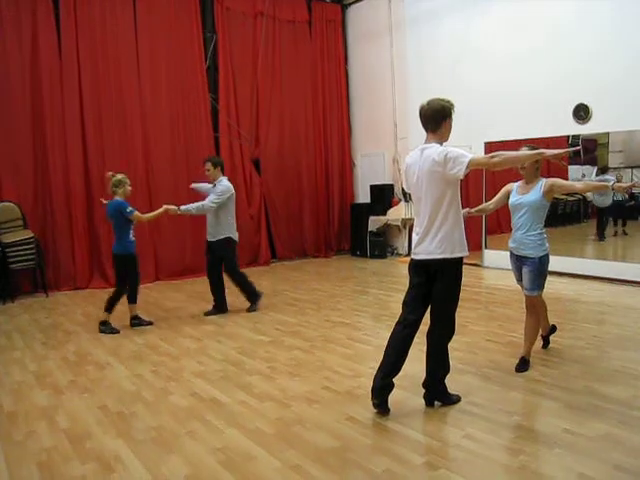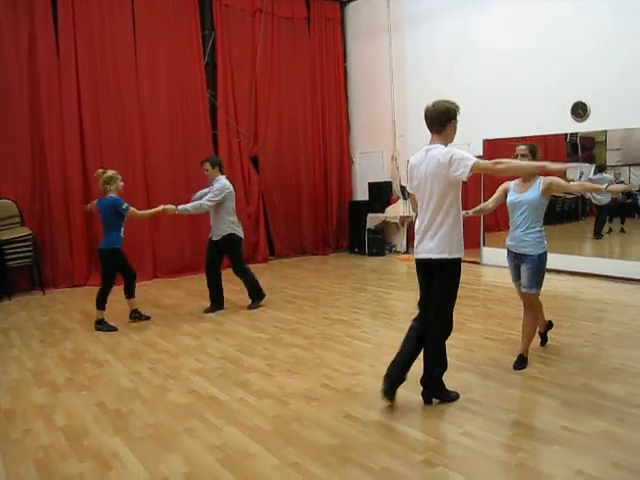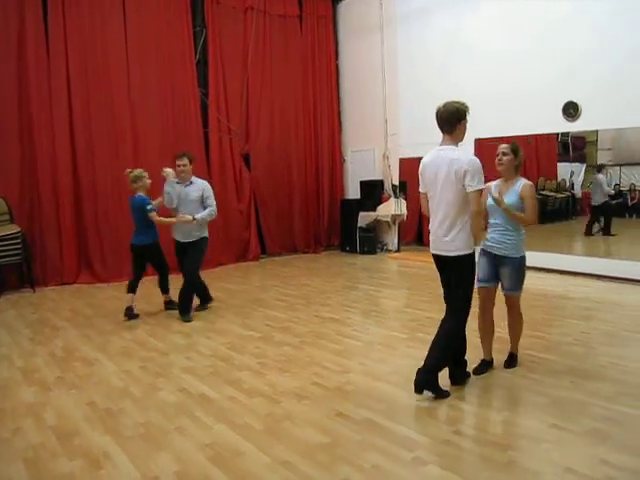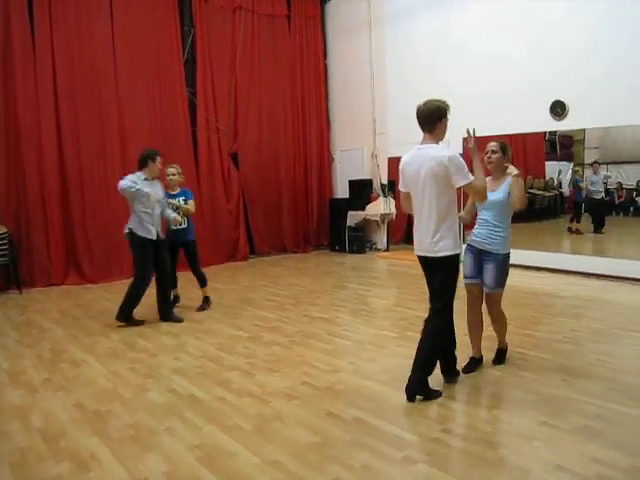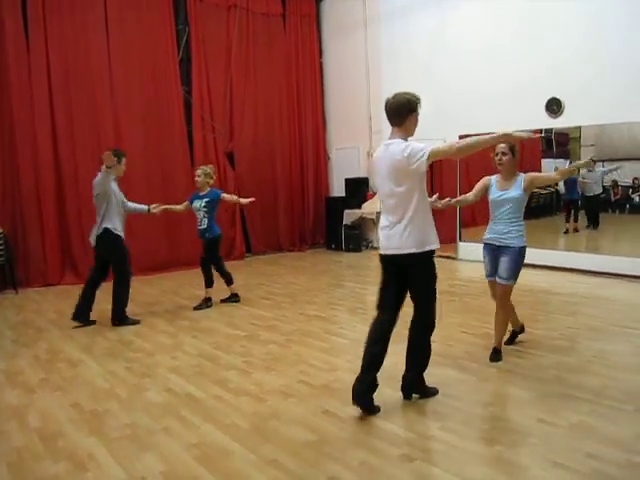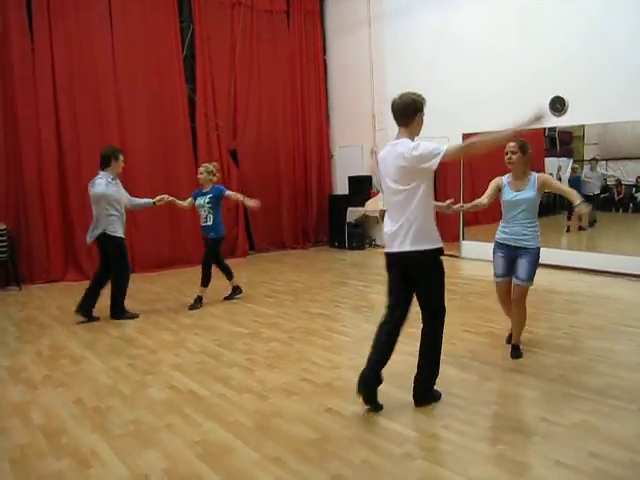
dt=0.5s
person 1, frame 1
left shoulder: (411, 160)
right shoulder: (445, 156)
right elbow: (492, 161)
left wrist: (456, 211)
right wrist: (540, 153)
left hip: (420, 254)
right hip: (446, 254)
left knee: (408, 320)
right knee: (441, 324)
left ankle: (381, 387)
right ankle: (435, 390)
person 1, frame 2
left shoulder: (414, 161)
right shoulder: (448, 158)
right elbow: (494, 167)
right wrist: (547, 166)
left hip: (422, 251)
right hip: (442, 255)
left knee: (426, 317)
right knee: (437, 322)
left ankle: (395, 375)
right ankle: (432, 386)
person 1, frame 3
left shoulder: (427, 161)
right shoulder: (468, 161)
right elbow: (476, 210)
right wrist: (479, 240)
left hip: (438, 246)
right hip: (460, 247)
left knee: (455, 308)
right knee: (457, 313)
left ankle: (457, 370)
right ankle: (428, 374)
person 1, frame 4
left shoulder: (406, 160)
right shoulder: (448, 158)
right elbow: (481, 194)
right wrist: (476, 158)
left hip: (422, 246)
right hip: (444, 247)
left knee: (440, 308)
right knee: (439, 313)
left ankle: (449, 367)
right ankle: (418, 382)
person 1, frame 5
left shoulder: (378, 155)
right shoulder: (408, 152)
right elbow: (457, 149)
left wrist: (426, 202)
right wrist: (504, 135)
left hip: (388, 248)
right hip: (415, 247)
left knee: (385, 315)
right knee: (423, 315)
left ankle: (364, 388)
right ankle: (413, 382)
person 1, frame 6
left shoulder: (384, 155)
right shoulder: (419, 152)
right elbow: (467, 147)
left wrist: (434, 206)
right wrist: (516, 130)
left hip: (393, 247)
right hip: (422, 246)
left knee: (394, 316)
right knee: (433, 316)
left ankle: (370, 380)
right ankle: (423, 389)
person 2, frame 1
left shoulder: (547, 185)
right shoulder: (511, 188)
left elbow: (579, 186)
right elbow: (490, 206)
left wrist: (612, 186)
right wrist: (472, 211)
left hip: (535, 253)
right hip: (515, 251)
left knee: (531, 303)
right knee: (533, 297)
left ankle: (525, 354)
right ankle: (546, 328)
person 2, frame 2
left shoulder: (546, 183)
right shoulder: (508, 186)
left elbow: (575, 186)
right elbow: (489, 205)
left wrist: (605, 187)
right wrist: (470, 212)
left hip: (534, 251)
right hip: (513, 248)
left knee: (531, 300)
right knee: (525, 297)
left ankle: (523, 353)
right ankle: (543, 325)
person 2, frame 3
left shoulder: (525, 186)
right shoulder: (489, 187)
left elbow: (531, 220)
left wrist: (504, 206)
left hip: (513, 254)
right hip: (487, 251)
left knee: (512, 305)
right knee: (484, 305)
left ankle: (513, 352)
right ankle: (487, 358)
person 2, frame 4
left shoulder: (513, 182)
left elbow: (519, 205)
right elbow: (467, 216)
left wrist: (515, 175)
left hip: (497, 250)
right hip: (474, 246)
left knee: (492, 305)
right knee: (472, 303)
left ankle: (502, 346)
right ankle: (475, 355)
person 2, frame 5
left shoulder: (526, 180)
right shoulder: (488, 181)
left elbow: (556, 176)
right elbow: (470, 197)
left wrist: (574, 167)
right wrist: (453, 201)
left hip: (513, 245)
right hip: (490, 242)
left knee: (502, 297)
right knee: (497, 296)
left ankle: (497, 345)
right ankle: (517, 326)
person 2, frame 6
left shoulder: (540, 180)
right shoulder: (500, 182)
left elbow: (569, 192)
right elbow: (484, 201)
left wrist: (580, 204)
right wrist: (466, 206)
left hip: (528, 246)
right hip: (503, 243)
left knee: (518, 297)
right knee: (503, 297)
left ankle: (516, 341)
right ankle: (516, 325)
person 3, frame 1
left shoulder: (225, 187)
right shoulder: (215, 186)
left elbow: (206, 206)
left wrist: (180, 209)
right wrist: (195, 186)
left hip: (226, 237)
right hip: (213, 237)
left knee: (231, 270)
right knee: (212, 271)
left ankle: (254, 296)
right ankle: (220, 305)
person 3, frame 2
left shoulder: (223, 185)
right shoulder: (215, 185)
left elbow: (203, 205)
right elbow: (204, 195)
left wrist: (178, 209)
right wrist: (197, 195)
left hip: (230, 234)
right hip: (217, 234)
left knee: (239, 267)
right knee: (211, 268)
left ankle: (257, 296)
right ankle: (217, 302)
person 3, frame 3
left shoulder: (203, 185)
right shoulder: (171, 185)
left elbow: (212, 210)
right elbow: (170, 204)
left wrist: (194, 218)
right wrist: (170, 181)
left hip: (198, 237)
right hip: (179, 237)
left knee: (190, 272)
right knee: (187, 273)
left ankle: (185, 309)
right ankle: (205, 298)
person 3, frame 4
left shoulder: (158, 185)
right shoulder: (132, 180)
left elbow: (163, 209)
right elbow: (122, 187)
left wrist: (174, 216)
right wrist: (147, 193)
left hip: (157, 236)
right hip: (139, 235)
left knee: (164, 273)
right knee: (144, 275)
left ankle: (166, 312)
right ankle: (125, 314)
person 3, frame 5
left shoulder: (111, 183)
right shoulder: (103, 182)
left elbow: (124, 205)
right elbow: (103, 179)
left wrist: (147, 209)
right wrist: (108, 167)
left hip: (107, 235)
right hip: (110, 234)
left knee: (97, 275)
right knee: (123, 275)
left ankle: (81, 315)
right ankle: (119, 317)
person 3, frame 6
left shoulder: (115, 182)
right shoulder: (100, 181)
left elbow: (130, 202)
right elbow: (96, 193)
left wrist: (153, 202)
right wrist: (119, 198)
left hip: (113, 233)
right hip: (109, 234)
left knee: (105, 272)
right knee: (122, 270)
left ankle: (85, 309)
right ankle: (117, 310)
person 4, frame 1
left shoulder: (113, 204)
right shoulder: (120, 204)
right elbow: (142, 218)
right wrist: (162, 210)
left hip: (124, 251)
right hip: (124, 252)
left knee: (133, 283)
right knee: (121, 287)
left ankle: (134, 317)
right ankle: (104, 322)
person 4, frame 2
left shoulder: (102, 201)
right shoulder: (115, 201)
left elbow: (94, 204)
right elbow: (138, 214)
left wrist: (92, 205)
right wrist: (159, 209)
left hip: (110, 247)
right hip: (111, 248)
left knee: (130, 275)
right knee: (107, 283)
left ankle: (134, 311)
right ankle: (100, 321)
person 4, frame 3
left shoulder: (135, 199)
right shoulder: (144, 200)
right elbow: (156, 219)
left wrist: (163, 199)
right wrist: (176, 220)
left hip: (136, 243)
right hip: (149, 243)
left knee: (137, 275)
right knee: (163, 270)
left ankle: (129, 308)
right ankle: (167, 301)
person 4, frame 4
left shoulder: (186, 192)
right shoulder: (163, 195)
left elbow: (191, 209)
left wrist: (176, 204)
left hip: (187, 237)
right hip: (171, 237)
left knee: (195, 267)
right knee: (170, 268)
left ankle: (206, 297)
right ankle: (175, 297)
person 4, frame 5
left shoulder: (213, 193)
right shoulder: (195, 195)
left elbow: (228, 197)
right elbow: (182, 207)
left wrist: (240, 200)
right wrist: (166, 207)
left hip: (212, 235)
right hip: (205, 235)
left knee: (205, 265)
right knee: (219, 266)
left ankle: (207, 299)
right ankle: (234, 294)
person 4, frame 6
left shoulder: (217, 190)
right shoulder: (198, 193)
left elbow: (233, 195)
right elbow: (185, 205)
left wrist: (247, 201)
right wrist: (173, 200)
left hip: (215, 234)
right hip: (206, 234)
left knee: (206, 264)
right knee: (219, 262)
left ankle: (200, 297)
right ankle: (236, 288)
